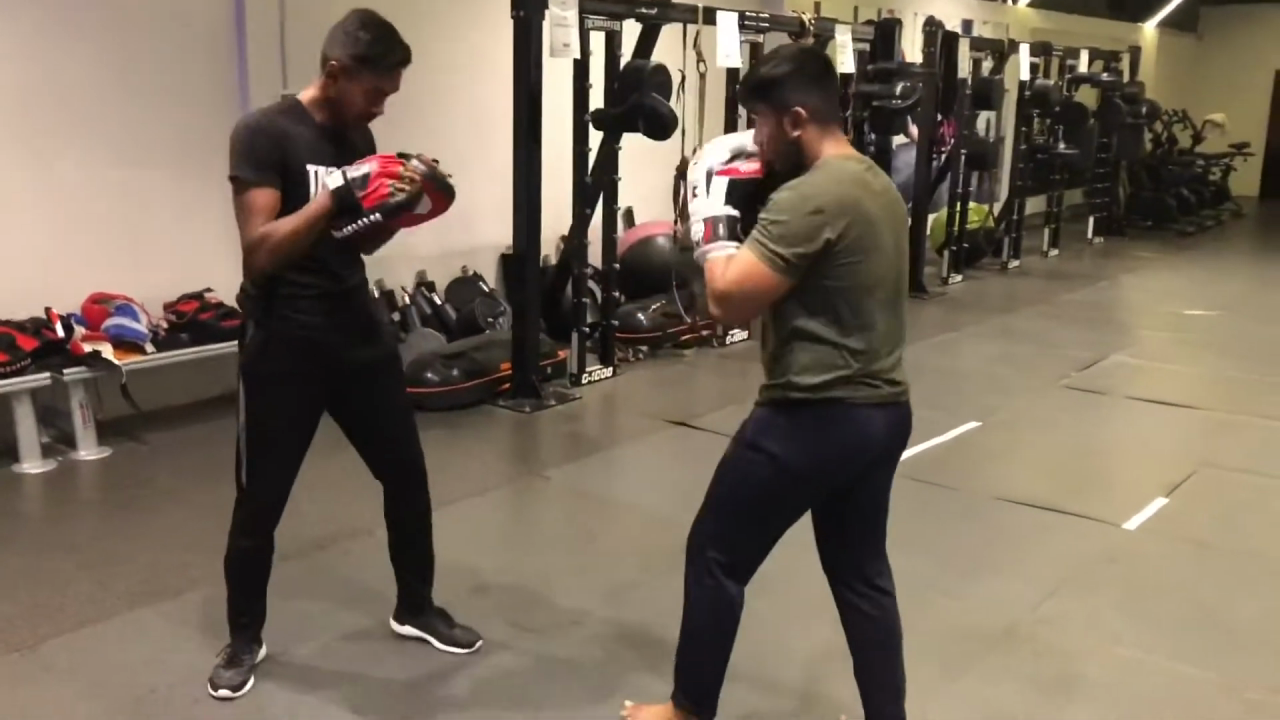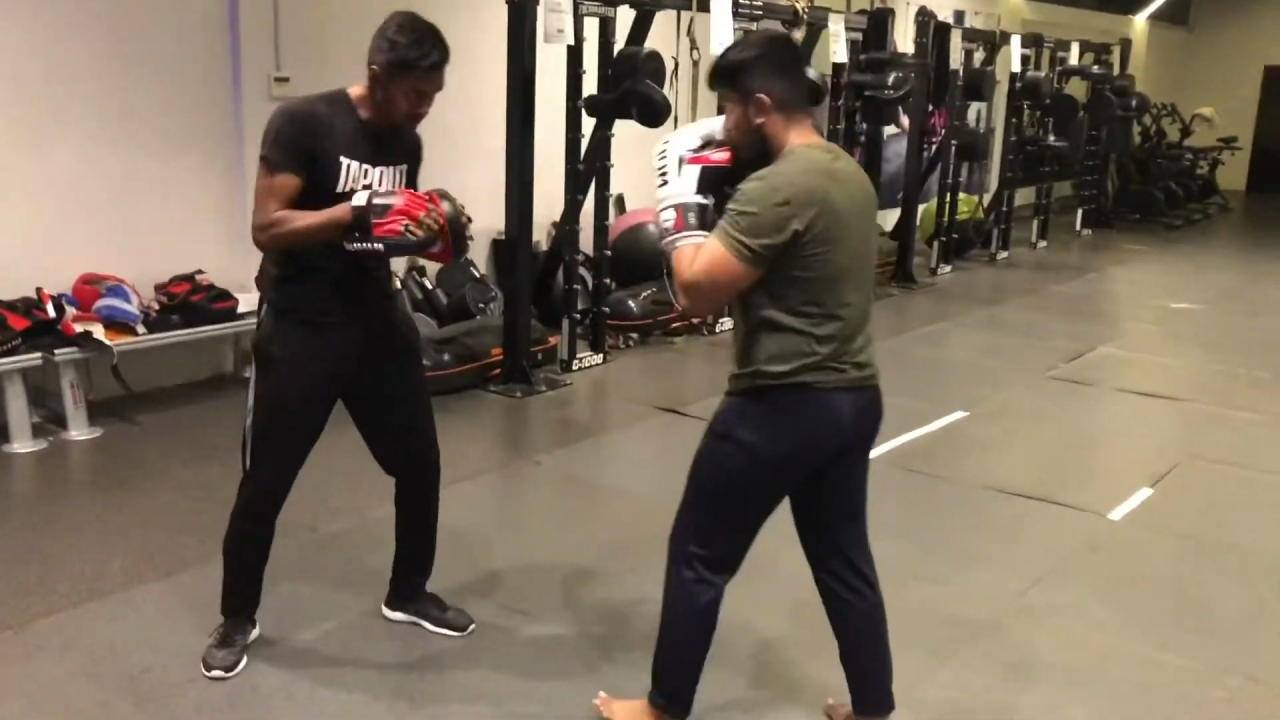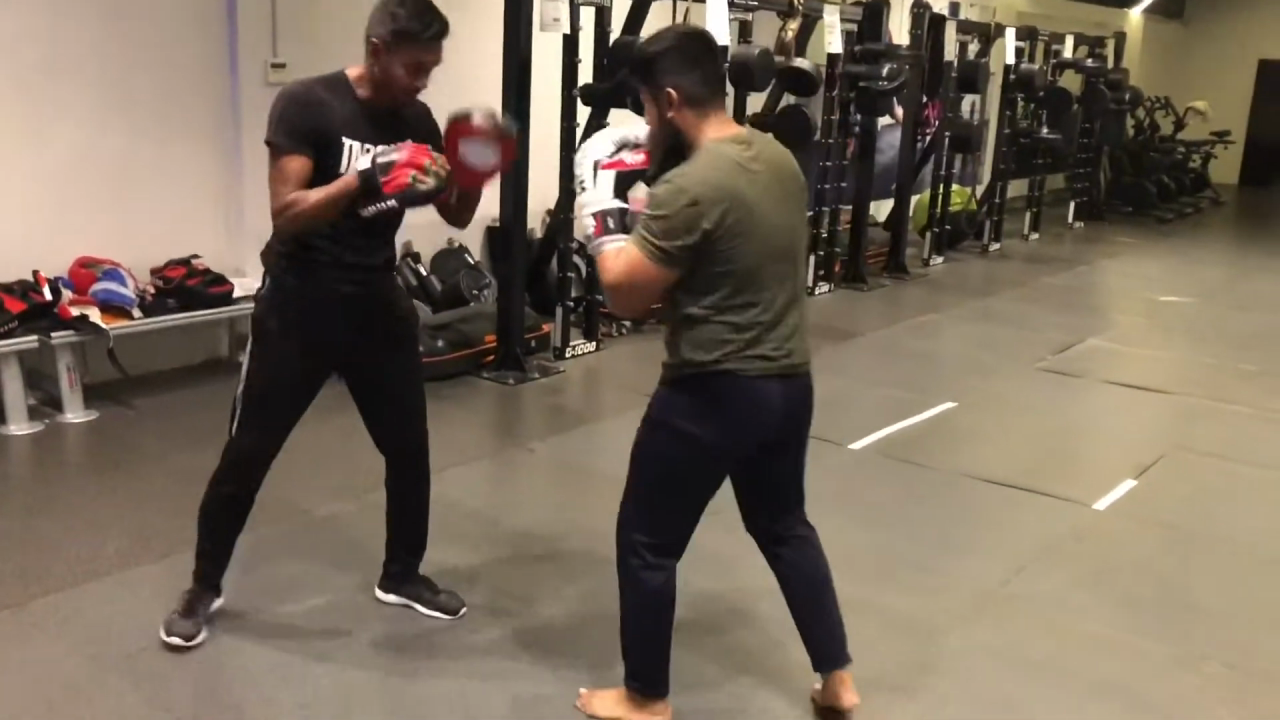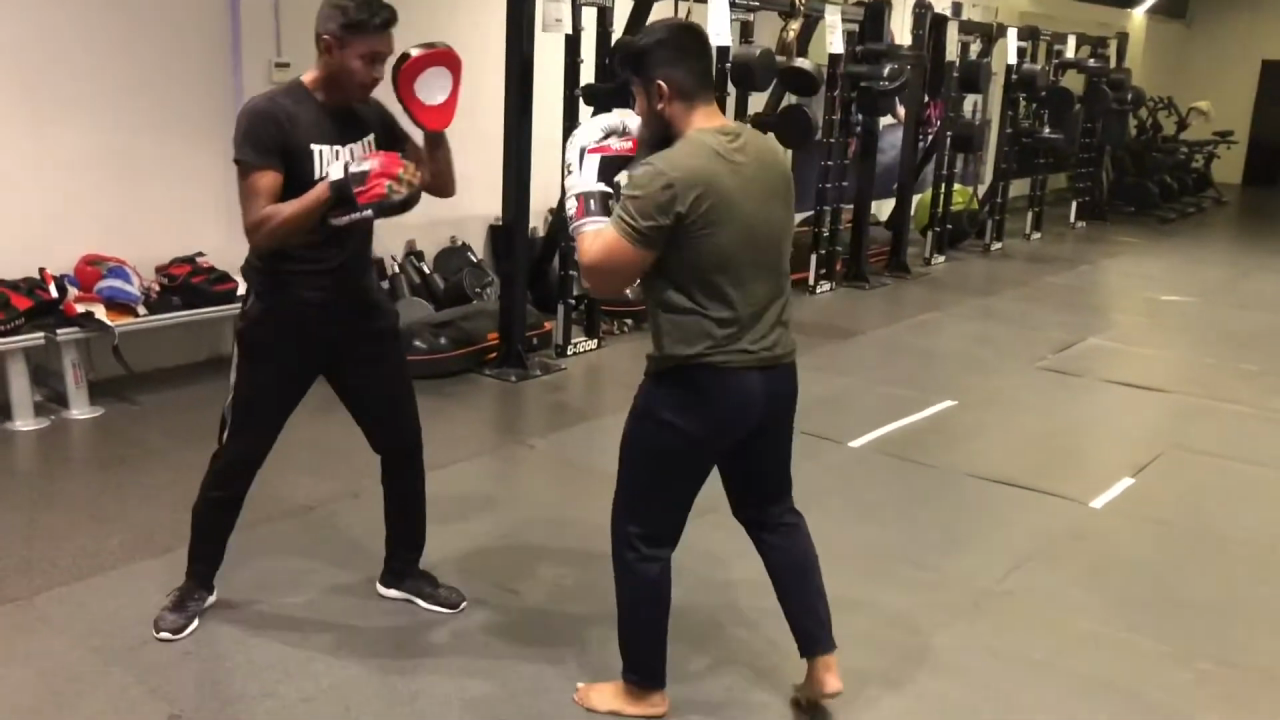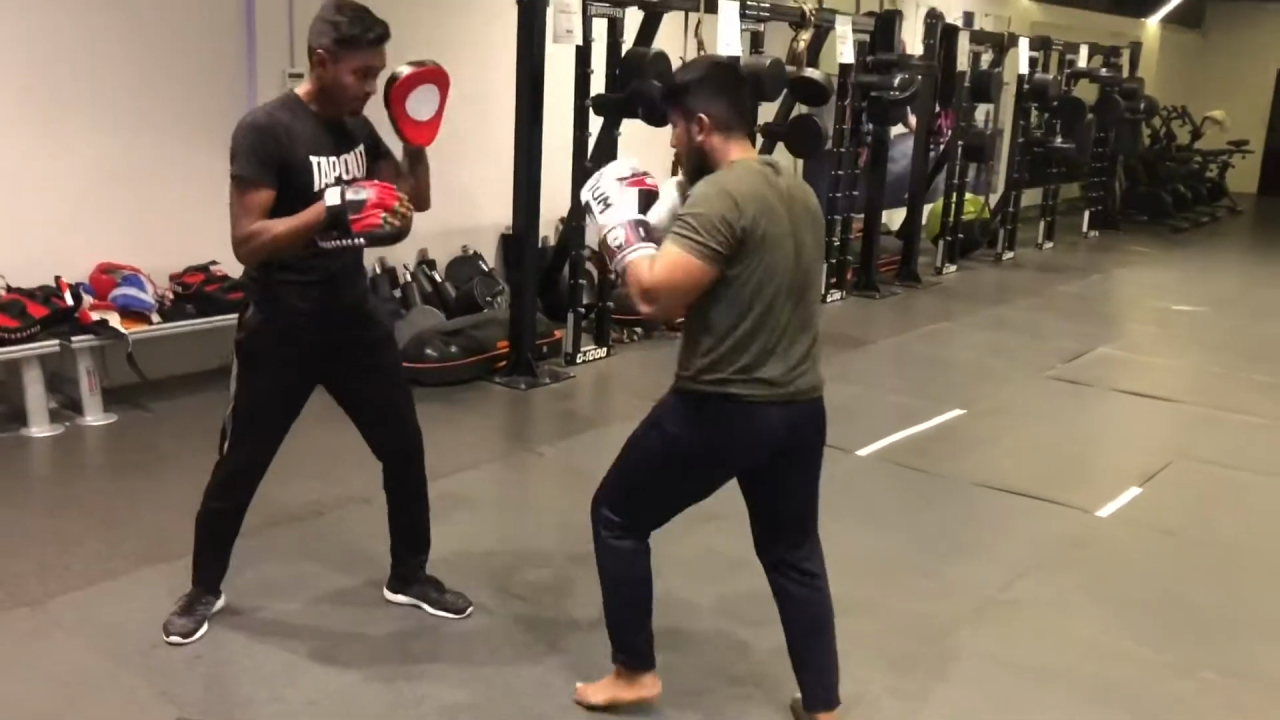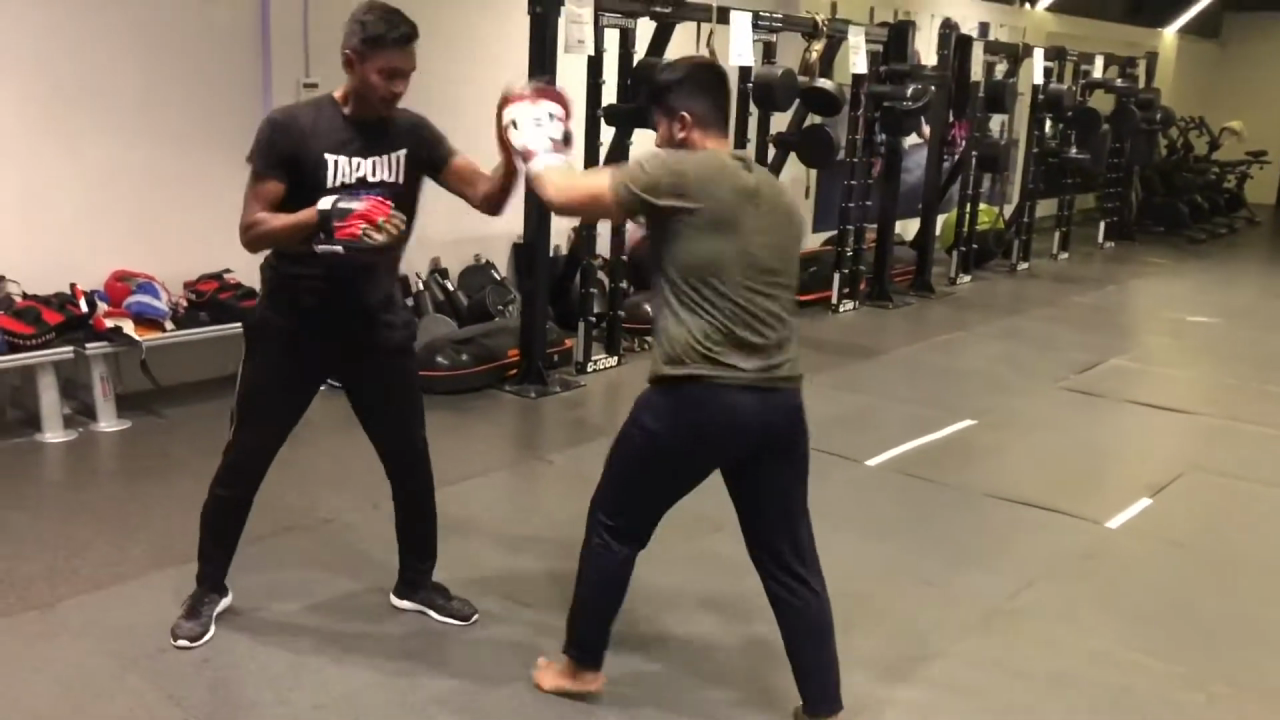
dt=0.2s
person 1, frame 1
left shoulder: (808, 198)
right shoulder: (877, 186)
left elbow: (728, 296)
left wrist: (709, 205)
right wrist: (753, 164)
left hip: (811, 419)
right hip: (882, 414)
left knee: (716, 559)
right knee: (863, 574)
person 1, frame 2
left shoulder: (778, 189)
right shoulder: (845, 171)
left elbow: (697, 290)
left wrist: (678, 199)
right wrist: (733, 155)
left hip: (781, 406)
right hip: (853, 400)
left knee: (698, 557)
right knee: (845, 559)
person 1, frame 3
left shoulder: (690, 187)
right shoulder: (777, 159)
left elbow: (624, 293)
left wrist: (599, 199)
right wrist: (652, 153)
left hip: (711, 395)
right hip: (787, 383)
left knee: (645, 543)
right knee: (785, 528)
person 1, frame 4
left shoulder: (668, 175)
right shoulder: (768, 154)
left elbow: (600, 274)
left wrist: (584, 182)
right wrist: (644, 143)
left hip: (695, 386)
right hip: (774, 374)
left knee: (641, 534)
right knee: (772, 513)
person 1, frame 5
left shoulder: (721, 195)
right shoulder: (798, 191)
left elbow: (656, 295)
left wrist: (618, 219)
right wrist: (663, 213)
left hip: (719, 409)
right hip: (799, 407)
left knee: (617, 516)
right knee: (793, 553)
person 1, frame 6
left shoulder: (679, 174)
right shoulder: (779, 196)
left elbow: (564, 194)
left wrist: (535, 141)
left hip: (694, 400)
right hip: (778, 401)
left knee: (613, 528)
right knee: (789, 559)
left ankle: (581, 665)
person 2, frame 1
left shoulder: (355, 135)
right shoulder: (263, 134)
right elbow: (261, 253)
left wrist: (400, 210)
right wrist: (343, 193)
left hip: (358, 333)
right hip: (283, 346)
left knee: (406, 473)
right knee: (260, 499)
left ankle: (416, 607)
right ankle: (244, 639)
person 2, frame 2
left shoulder: (405, 143)
right shoulder: (302, 122)
right elbow: (268, 230)
left wrist: (429, 237)
right wrist: (361, 211)
left hip: (378, 321)
right hip: (301, 328)
left knee: (420, 463)
right knee: (266, 482)
left ankle: (408, 593)
right ankle: (237, 619)
person 2, frame 3
left shoulder: (416, 120)
right shoulder: (305, 104)
left elbow: (456, 213)
right elbow: (286, 213)
right wrist: (368, 176)
left hip: (378, 304)
right hip: (299, 306)
left knee: (410, 447)
right knee: (248, 452)
left ankle: (401, 575)
right ankle: (204, 587)
person 2, frame 4
left shoulder: (371, 115)
right shoulder: (268, 116)
left elbow: (442, 185)
right elbow: (260, 229)
left wrist: (435, 123)
right wrist: (339, 188)
left hip: (360, 309)
right hip: (283, 315)
left knee: (403, 444)
right knee: (238, 456)
left ankle: (402, 571)
right ankle: (197, 584)
person 2, frame 5
left shoulder: (356, 127)
right shoulder: (265, 129)
left elbow: (415, 201)
right elbow: (248, 243)
left wrist: (417, 138)
right wrist: (333, 209)
left hip: (355, 320)
right hip: (281, 328)
left knee: (404, 449)
right knee: (240, 465)
left ankle: (408, 576)
right ankle: (204, 590)
person 2, frame 6
left shoulder: (411, 131)
right shoulder: (291, 127)
left elbow: (487, 199)
right elbow: (253, 231)
left wrist: (516, 152)
right wrist: (326, 214)
left hip: (376, 326)
right hip: (292, 324)
left knee: (410, 461)
right knee: (245, 460)
left ankle: (416, 583)
right ankle: (209, 589)
